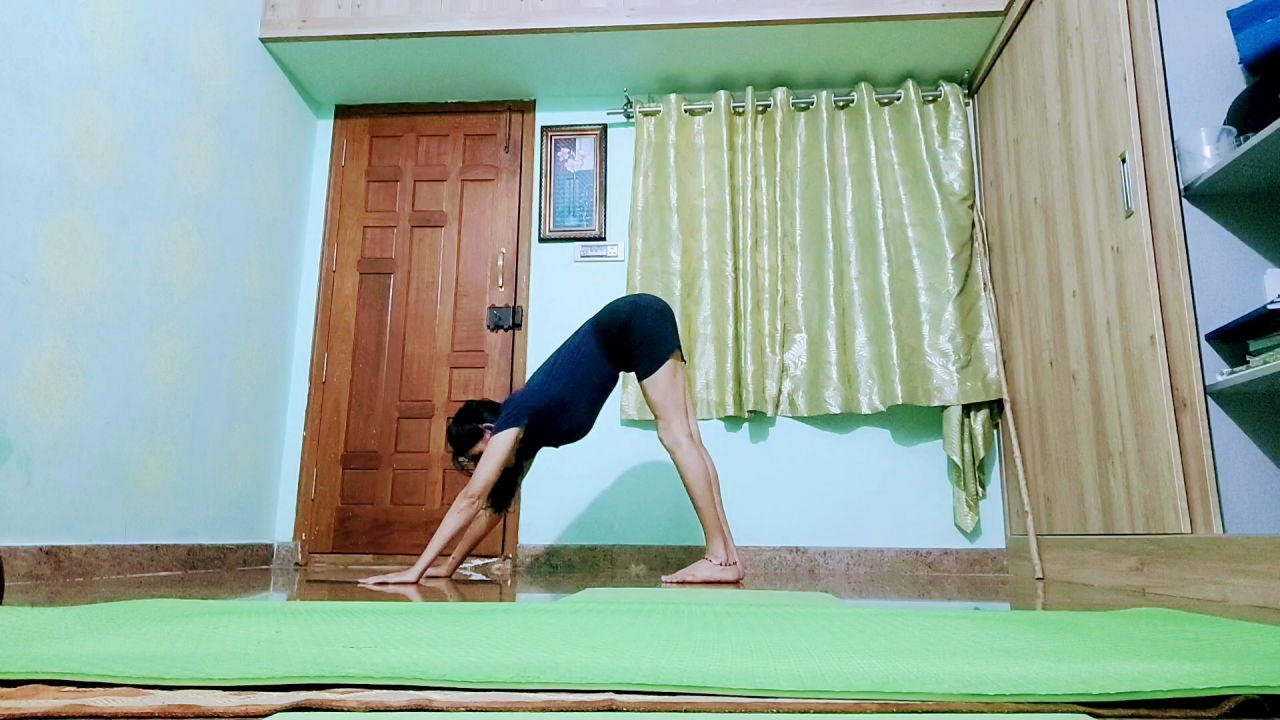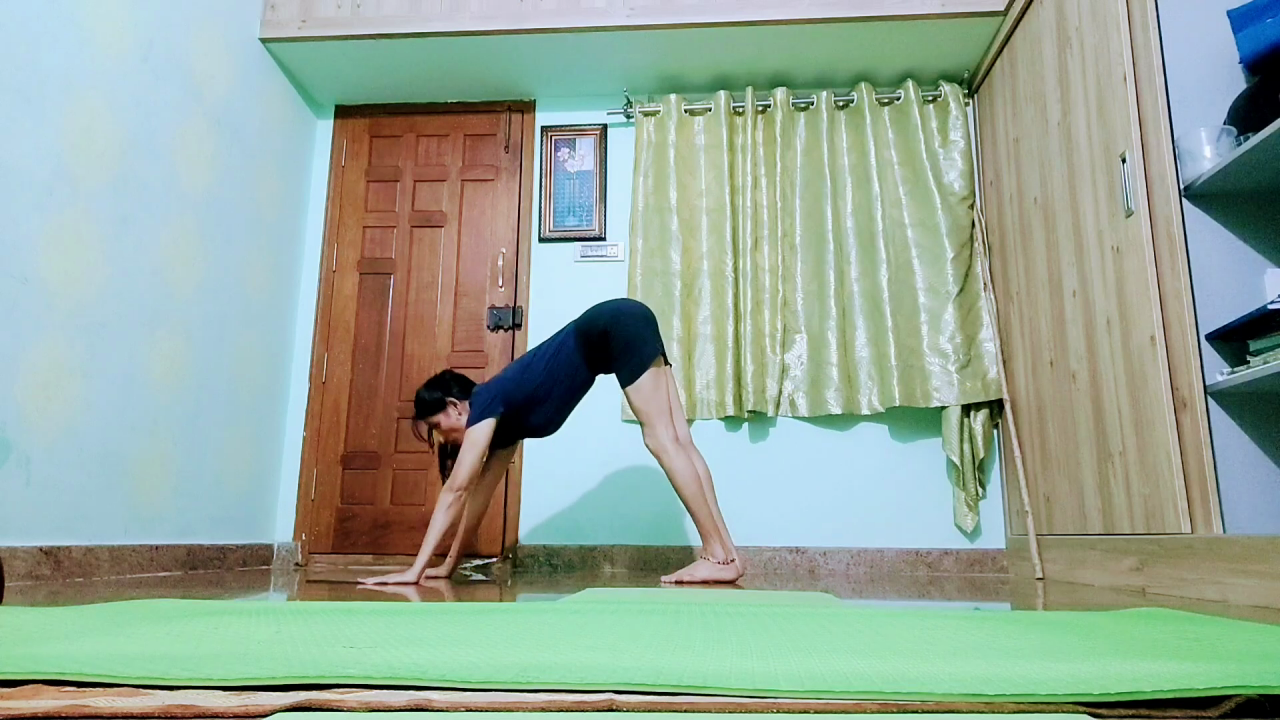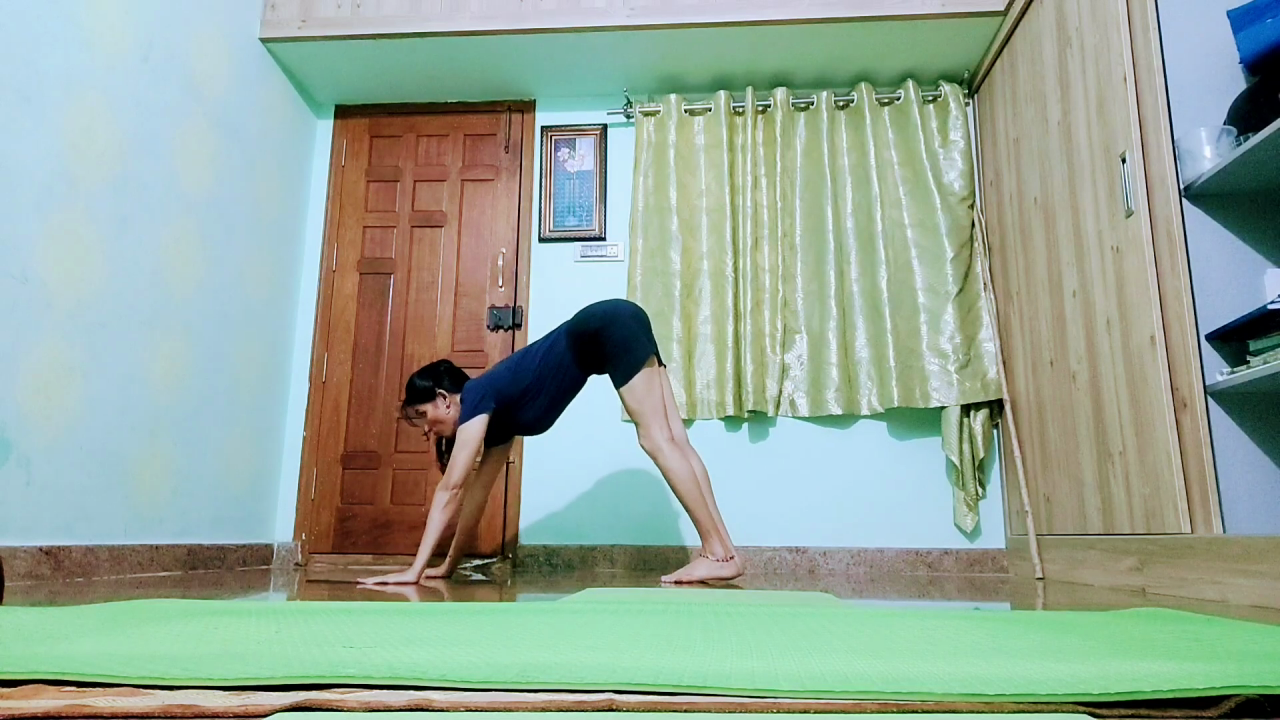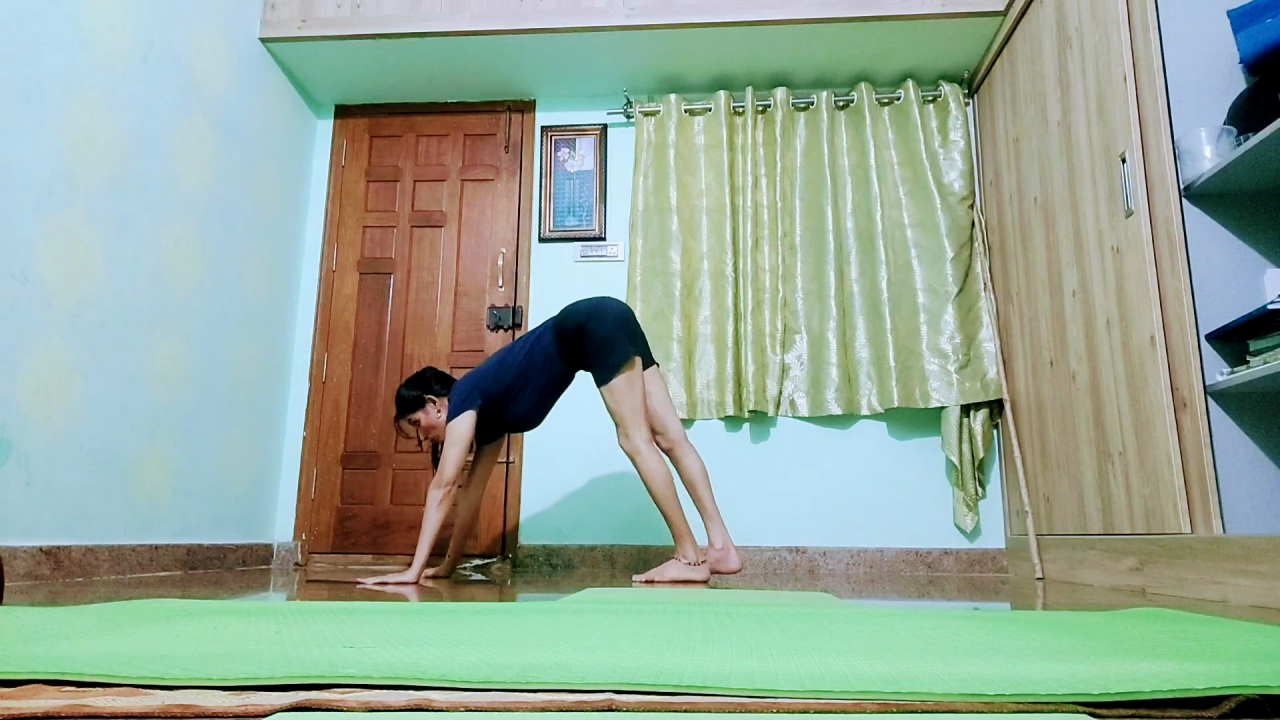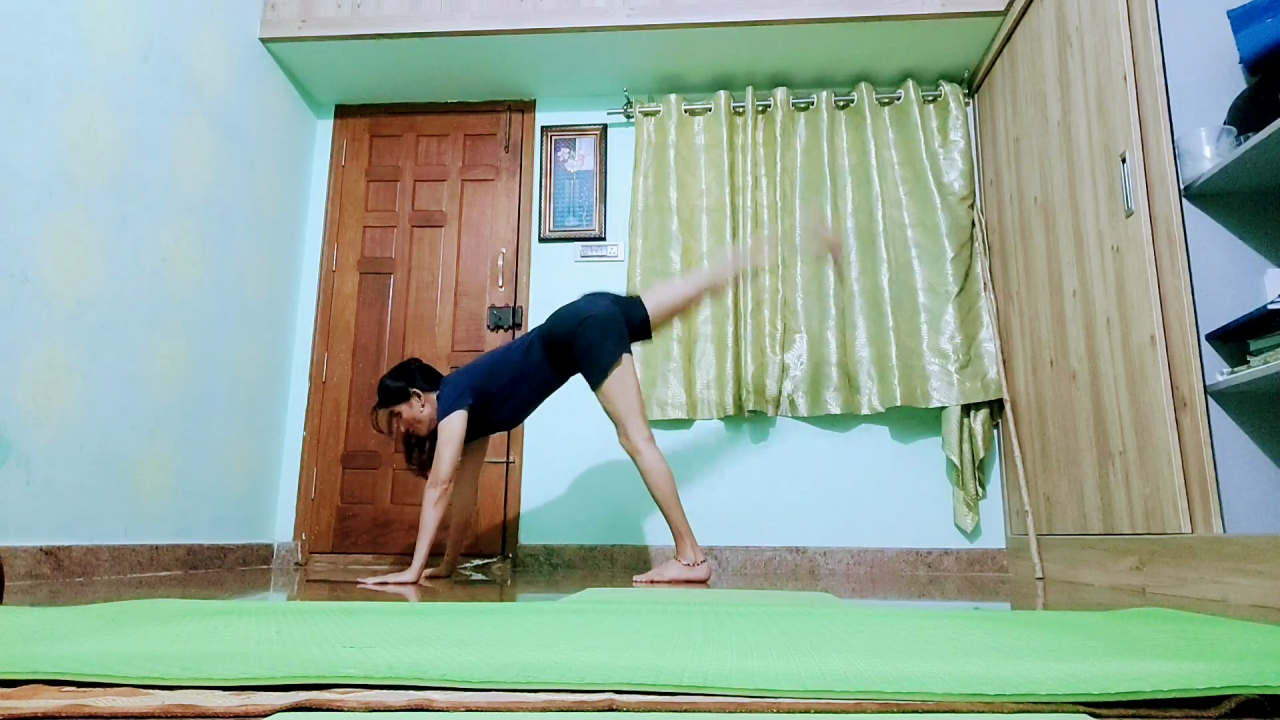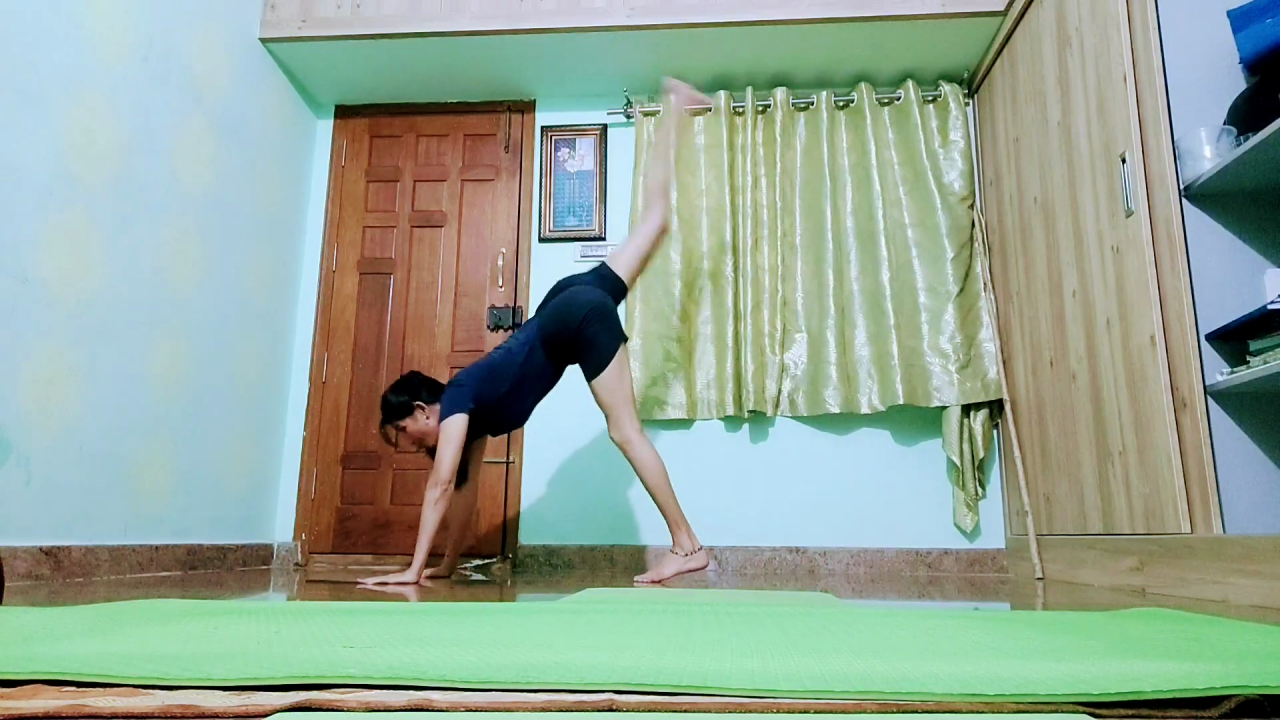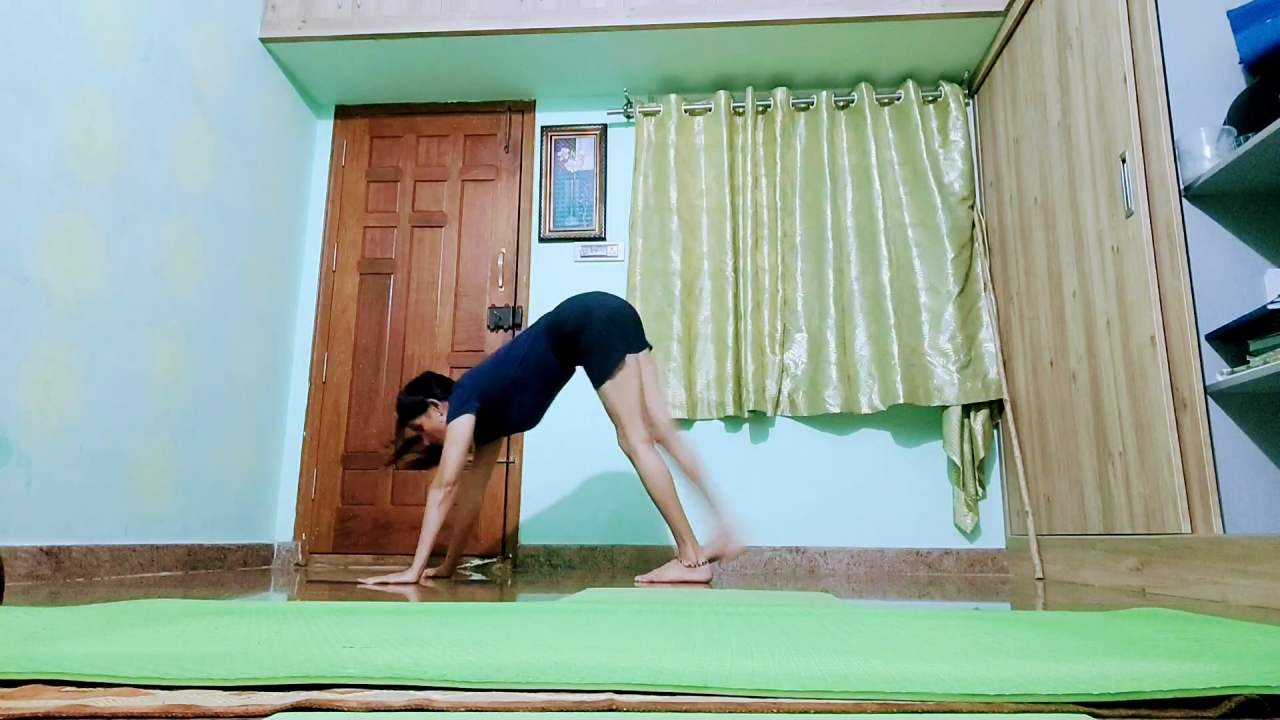
dt=0.4s
person 1, frame 1
left shoulder: (514, 419)
right shoulder: (525, 429)
left elbow: (472, 498)
right elbow: (493, 505)
left wrist: (416, 569)
right wrist: (449, 566)
left hip: (637, 322)
right hip: (631, 329)
left knee: (677, 437)
right knee: (687, 438)
left ankle: (720, 559)
right ankle: (727, 554)
person 1, frame 2
left shoulder: (485, 403)
right shoulder: (504, 418)
left elbow: (456, 489)
right elbow: (480, 491)
left wrist: (415, 570)
right wrist: (449, 563)
left hip: (618, 327)
right hip: (616, 333)
left knee: (662, 441)
right knee: (678, 440)
left ankle: (718, 557)
right ankle: (726, 553)
person 1, frame 3
left shoulder: (476, 400)
right shoulder: (497, 415)
left elbow: (452, 487)
right elbow: (477, 488)
left wrist: (416, 569)
right wrist: (449, 564)
left hip: (611, 327)
right hip: (608, 334)
left knee: (658, 440)
right knee: (674, 439)
left ankle: (718, 553)
right ankle: (724, 550)
person 1, frame 4
left shoulder: (463, 399)
right shoulder: (487, 415)
left elbow: (444, 487)
right elbow: (471, 489)
left wrist: (415, 569)
right wrist: (448, 564)
left hip: (596, 324)
right hip: (600, 327)
left knee: (636, 440)
right knee: (669, 435)
left ankle: (689, 555)
right ankle: (721, 547)
person 1, frame 5
left shoulder: (452, 399)
right shoulder: (469, 413)
left elbow: (440, 483)
right elbow: (464, 491)
left wrist: (416, 567)
right wrist: (450, 561)
left hip: (586, 329)
right hip: (588, 324)
left knee: (637, 439)
right knee: (707, 281)
left ankle: (692, 556)
person 1, frame 6
left shoulder: (458, 406)
right shoulder: (459, 407)
left elbow: (441, 486)
right elbow: (462, 483)
left wrist: (415, 569)
right wrist: (447, 562)
left hip: (579, 318)
right hip: (579, 305)
left knee: (626, 431)
right knee: (652, 223)
left ankle: (685, 547)
person 1, frame 7
left shoulder: (463, 402)
right shoulder: (488, 413)
left elbow: (445, 487)
right elbow: (472, 490)
left wrist: (416, 569)
right wrist: (448, 565)
left hip: (591, 322)
right hip: (604, 316)
left knee: (636, 441)
right knee: (661, 432)
left ankle: (692, 556)
right ankle: (723, 531)
